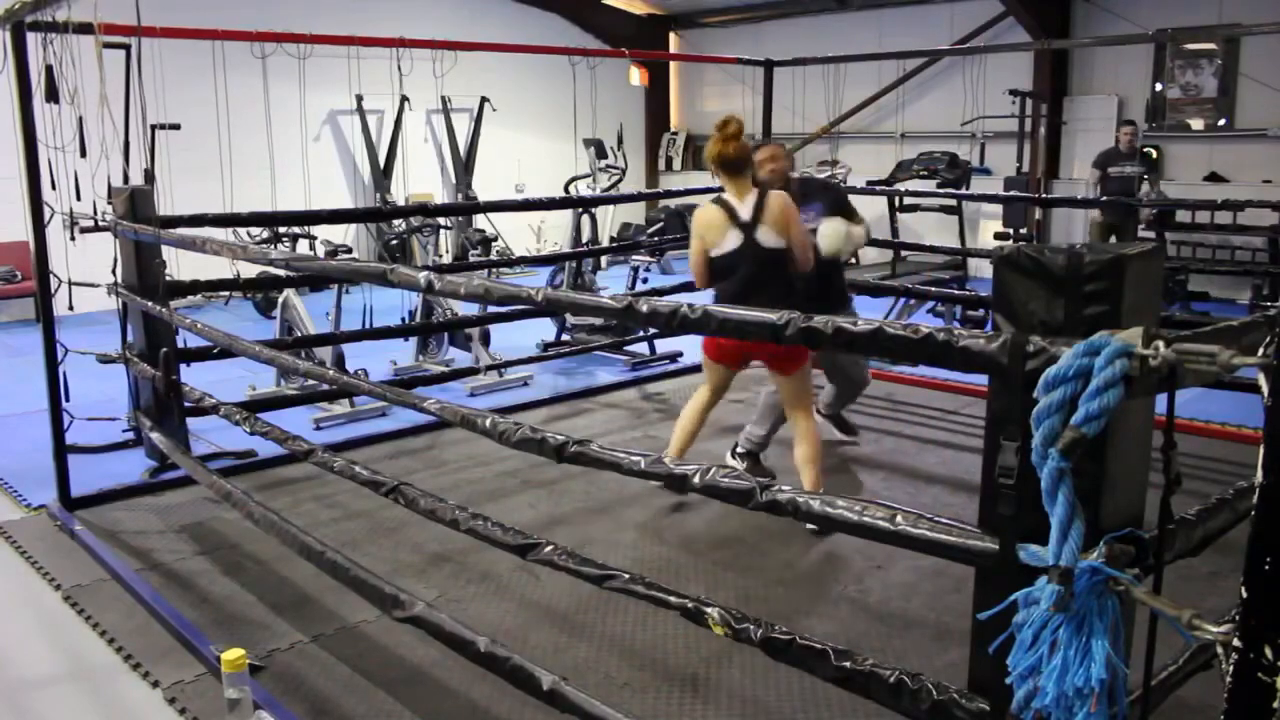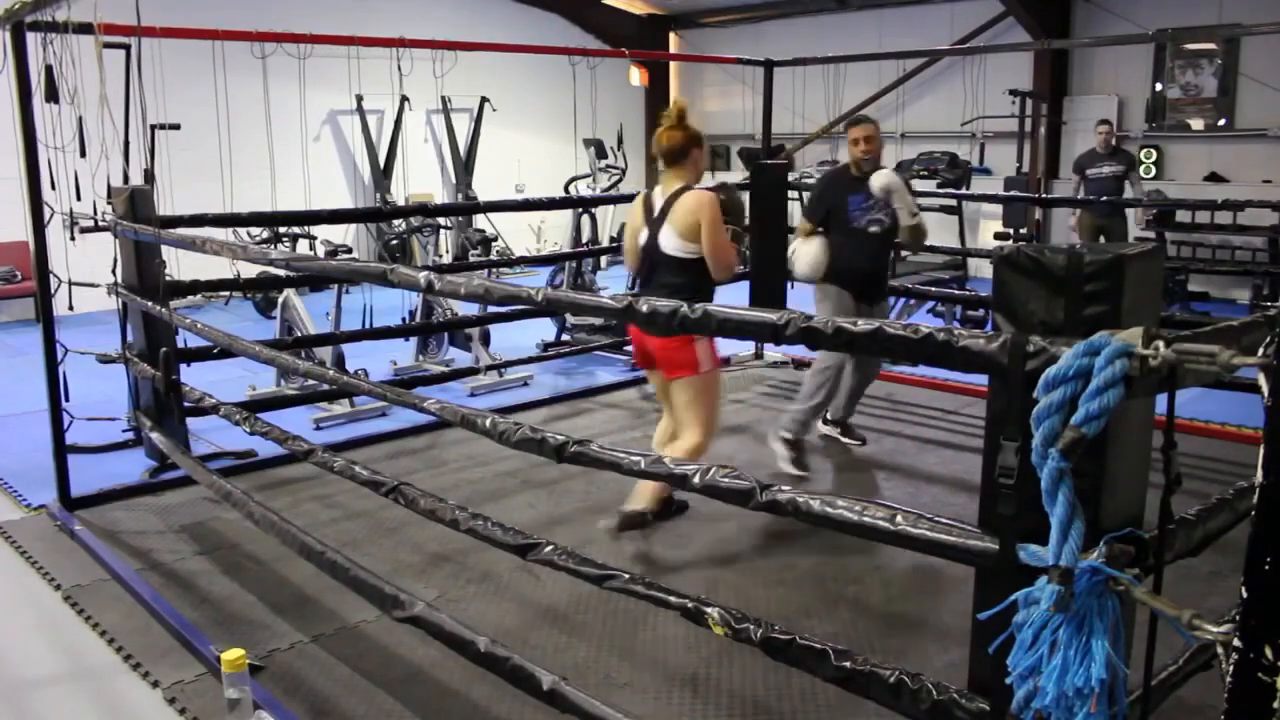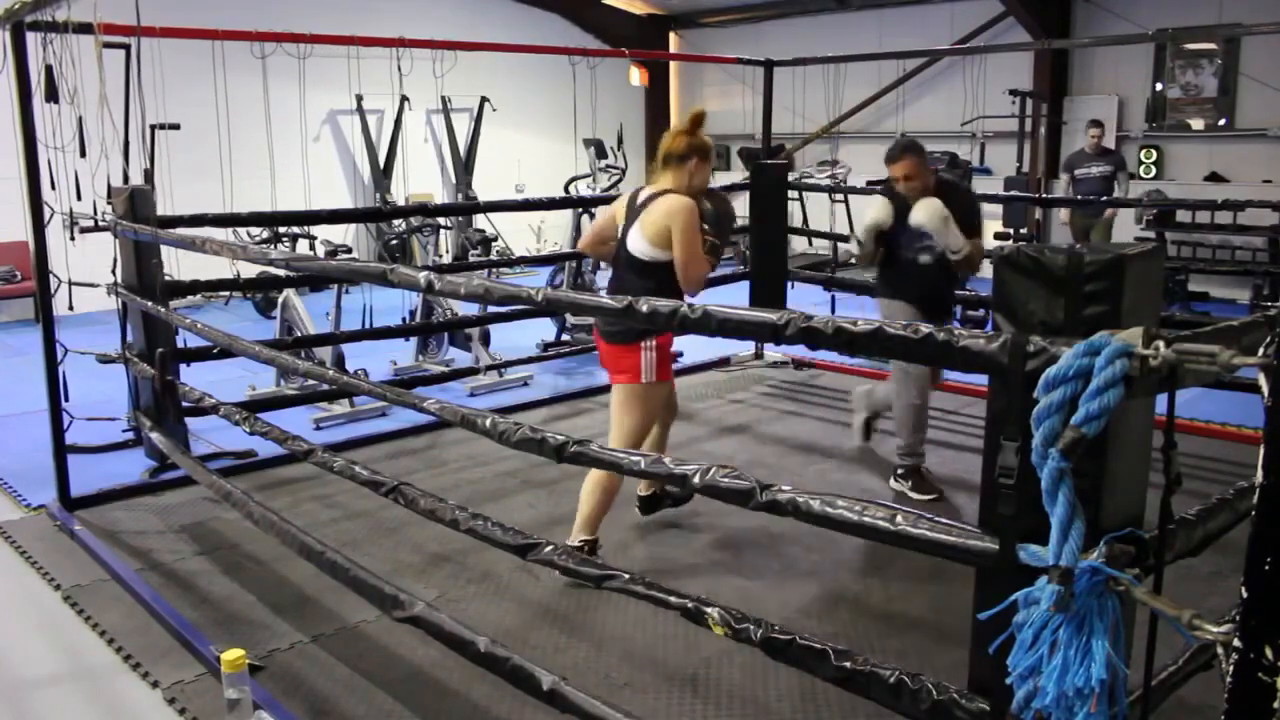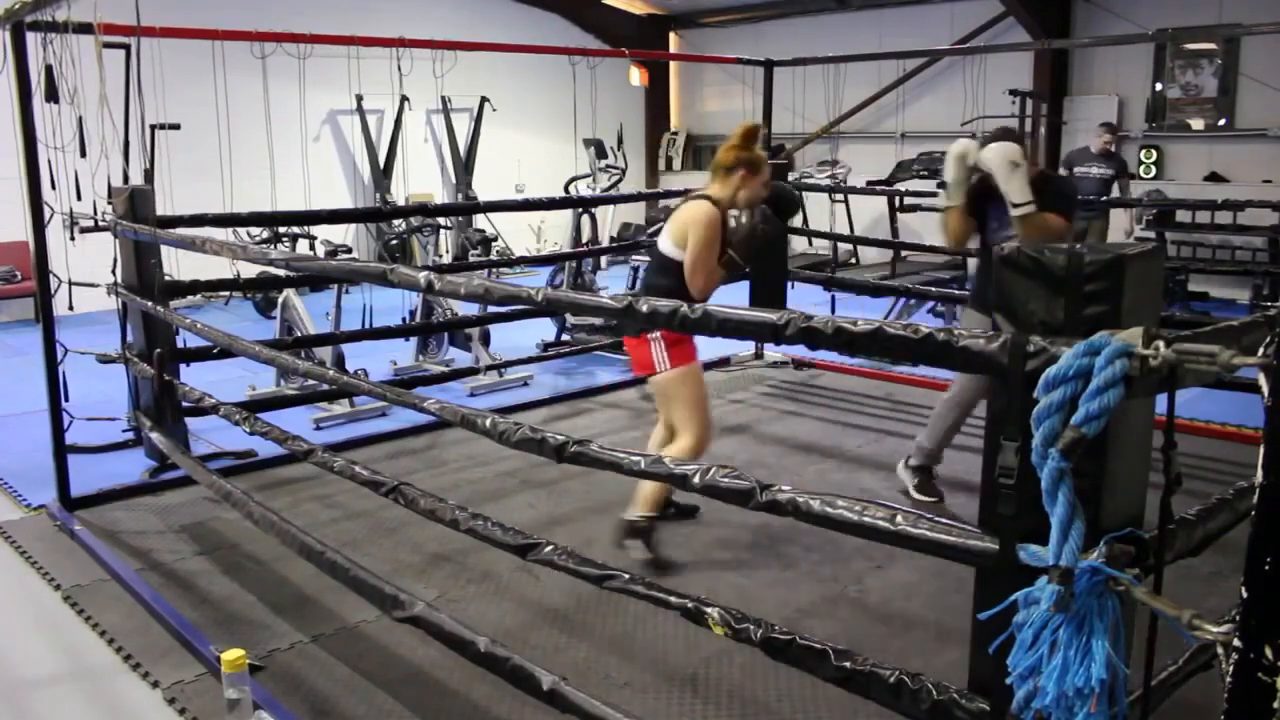
dt=0.4s
person 1, frame 1
left shoulder: (705, 216)
right shoulder: (780, 203)
left elbow: (700, 280)
right elbow: (806, 262)
left knee: (707, 394)
right knee: (801, 413)
person 1, frame 2
left shoulder: (642, 203)
right shoulder: (703, 202)
right elbow: (722, 270)
right wrist: (727, 235)
left hip: (644, 326)
right hip: (683, 330)
left knee: (674, 417)
right knee: (695, 436)
left ankle: (657, 499)
right ankle: (637, 509)
person 1, frame 3
left shoulder: (634, 198)
right shoulder: (682, 207)
left elbow: (588, 245)
right elbow: (692, 282)
right wrist: (711, 243)
left hip: (616, 327)
right hip: (640, 337)
left knee: (664, 410)
right knee: (622, 448)
left ankle: (650, 493)
right ankle: (579, 546)
person 1, frame 4
left shoulder: (704, 206)
right shoulder: (704, 216)
left elbow: (702, 266)
right elbow: (698, 288)
left wrist: (744, 244)
right wrist: (741, 250)
left hip: (665, 326)
right hip: (656, 332)
left knee: (672, 422)
right knee: (693, 435)
left ankle: (656, 501)
right ankle: (638, 522)
person 2, frame 1
left shoulder: (824, 191)
left elbow: (859, 229)
left hip: (836, 304)
left knee: (856, 378)
left ankle: (829, 409)
right ankle: (745, 449)
person 2, frame 2
left shoulder: (894, 182)
right shoulder: (833, 182)
left elbow: (916, 242)
right elbow: (805, 231)
left wrist: (902, 203)
left hip: (874, 292)
right hip: (836, 286)
left knee: (866, 365)
right knee: (833, 359)
left ankle: (835, 419)
right ankle: (790, 434)
person 2, frame 3
left shoulder: (959, 198)
right shoulder: (885, 201)
left elbow: (972, 265)
right elbow: (866, 263)
left wrist: (949, 236)
right wrist: (867, 236)
left hip: (940, 305)
right hip: (899, 301)
left knee: (921, 379)
right knee: (914, 382)
left ankle: (867, 402)
right ankle: (908, 468)
person 2, frame 4
left shoulder: (1056, 190)
right shoulder: (983, 188)
left elbow: (1043, 241)
right elbow: (955, 239)
left wrist: (1016, 190)
right wrist: (954, 186)
right hip: (986, 308)
right knee: (965, 391)
right ankle: (918, 464)
